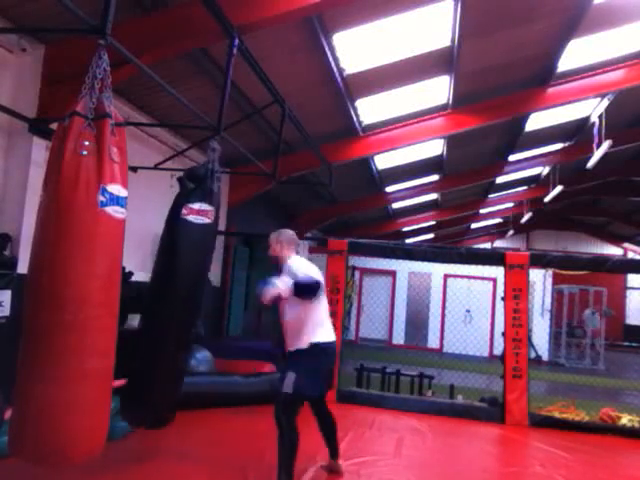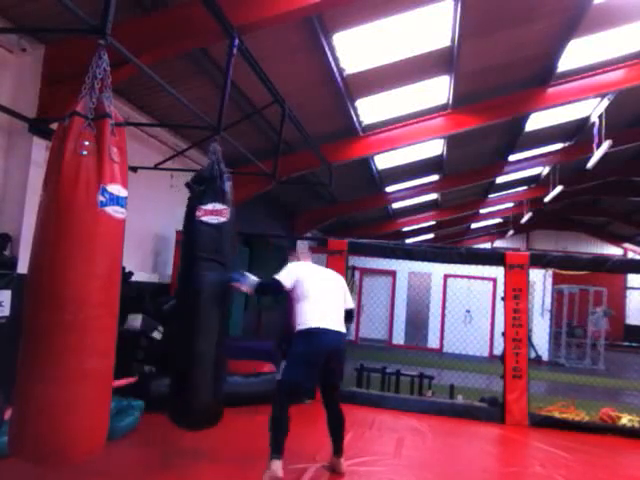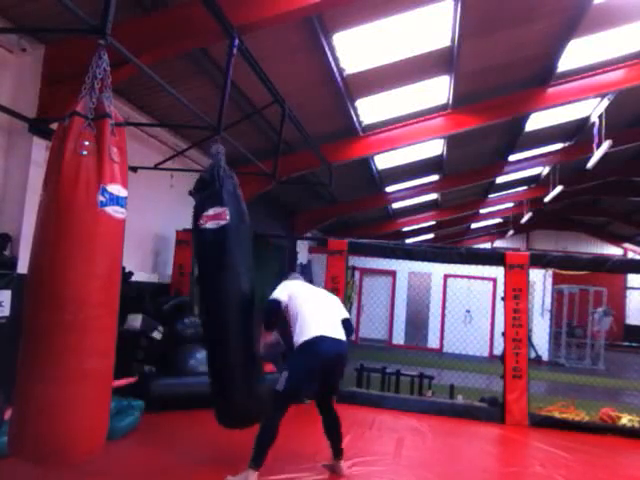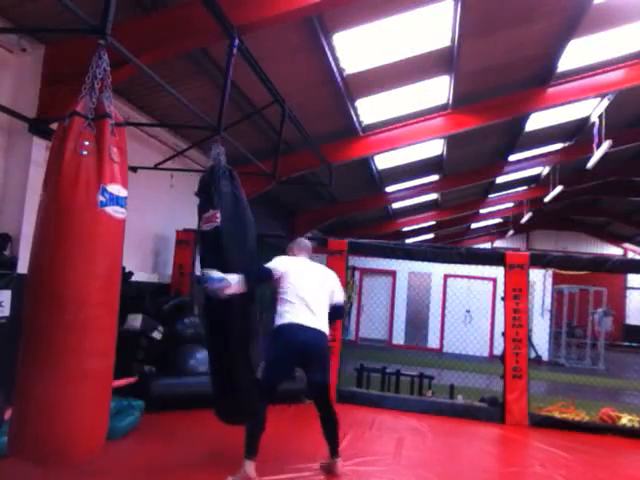
dt=0.3s
person 1, frame 1
left shoulder: (297, 267)
right shoulder: (291, 269)
left elbow: (312, 288)
left wrist: (280, 287)
right wrist: (275, 294)
left hip: (310, 350)
right hip: (323, 346)
left knee: (284, 411)
right knee: (318, 405)
person 1, frame 2
left shoulder: (297, 268)
right shoulder: (337, 277)
left elbow: (275, 287)
right elbow: (350, 315)
left wrist: (249, 284)
left hip: (312, 339)
right hip: (338, 339)
left knee: (281, 400)
right knee: (331, 401)
right ankle: (338, 459)
person 1, frame 3
left shoulder: (288, 286)
right shoulder: (329, 296)
left elbow: (272, 307)
right elbow: (349, 328)
left wrist: (268, 333)
left hip: (314, 348)
right hip: (339, 349)
left knee: (277, 408)
right knee: (325, 405)
right ankle: (338, 461)
person 1, frame 4
left shoulder: (285, 262)
right shoulder: (329, 274)
left elbow: (263, 274)
right elbow: (338, 310)
left wrist: (230, 284)
left hip: (288, 335)
right hip: (319, 339)
left knee: (261, 397)
right knee: (322, 399)
right ankle: (334, 461)
